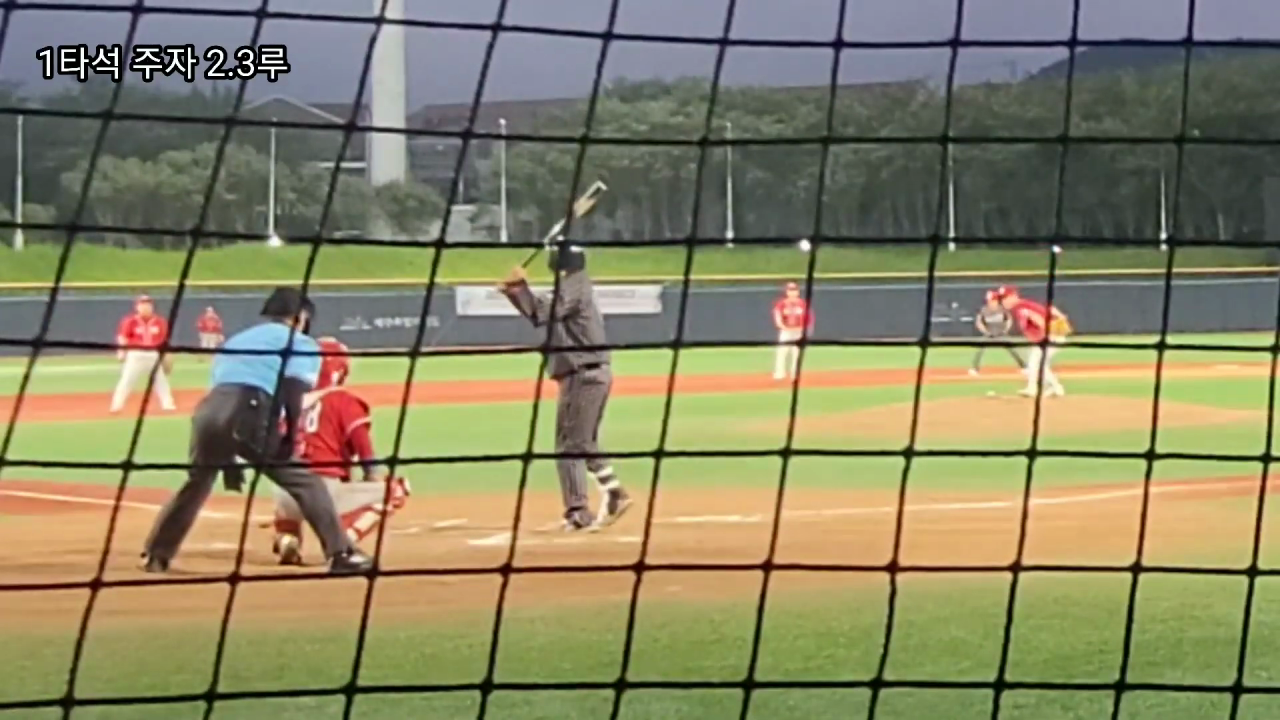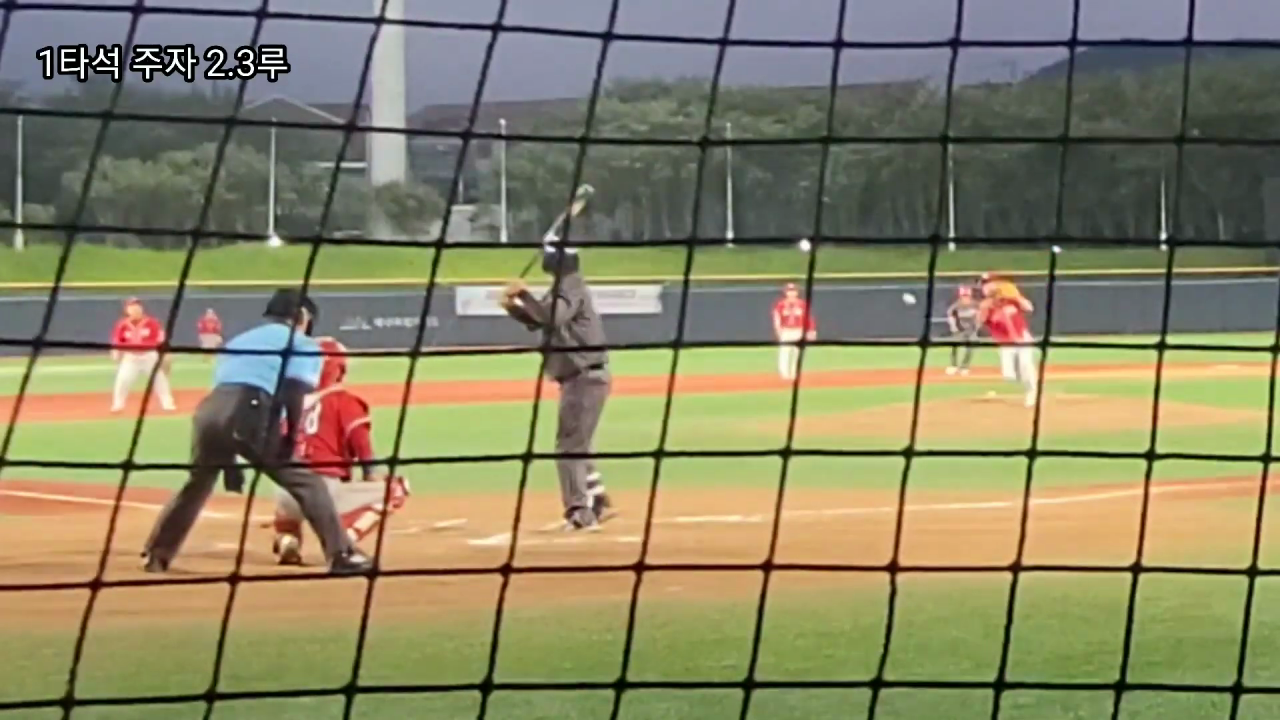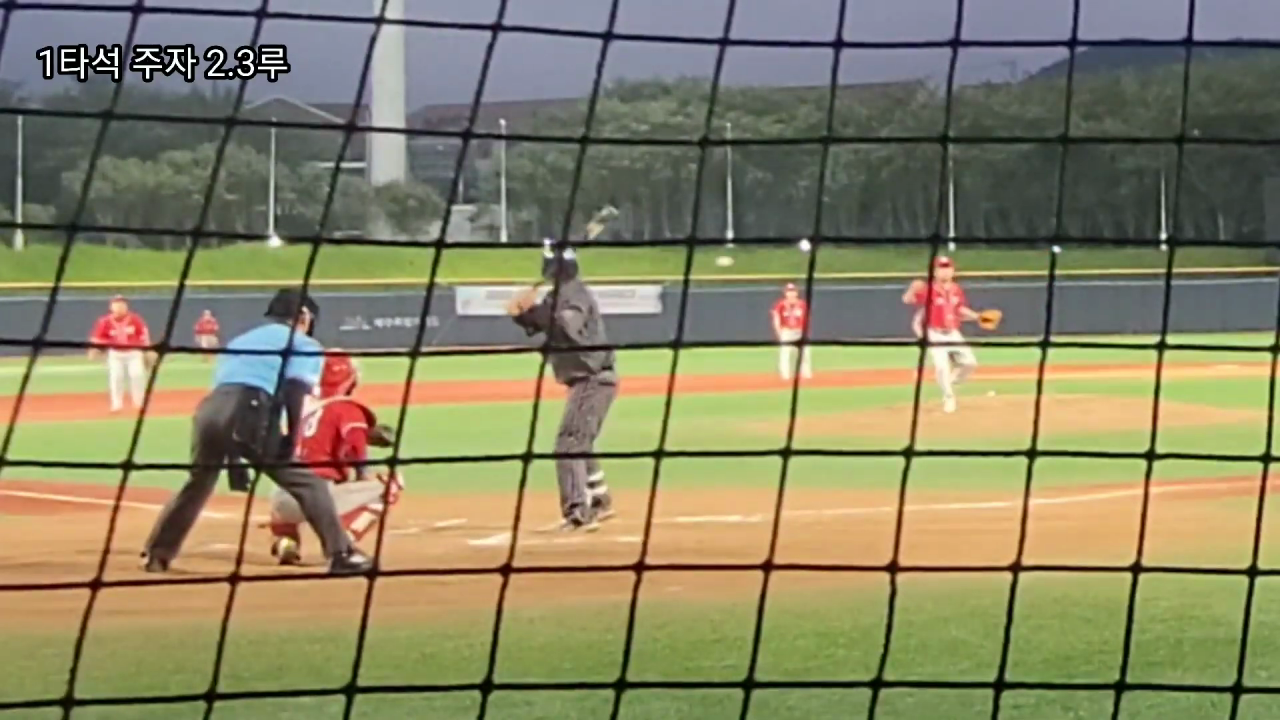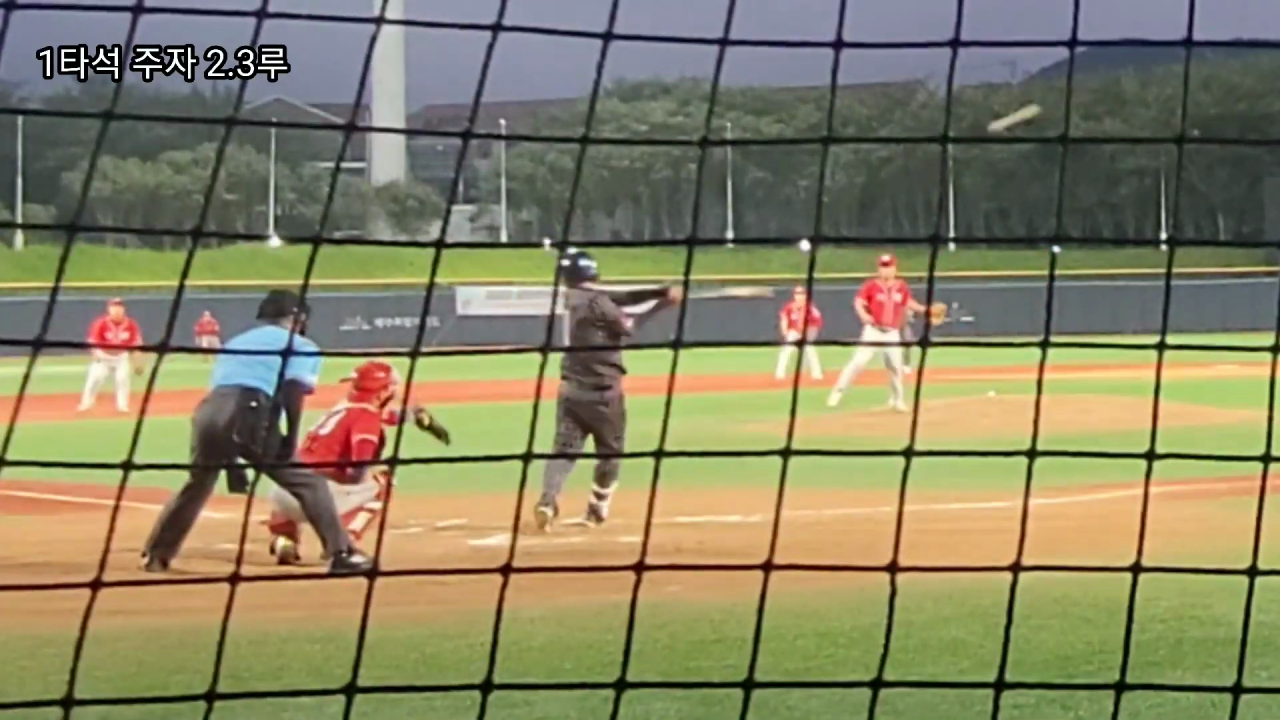
dt=0.4s
person 1, frame 1
left shoulder: (572, 287)
right shoulder: (575, 284)
left elbow: (540, 313)
right elbow: (542, 314)
left wrist: (521, 283)
right wrist: (513, 293)
left hip: (582, 376)
right hip: (594, 374)
left knee: (569, 447)
right knee: (585, 442)
left ankle: (580, 514)
right ankle: (614, 495)
person 1, frame 2
left shoulder: (571, 289)
right shoulder: (564, 288)
left elbow: (550, 318)
right elbow: (536, 320)
left wrist: (523, 294)
right wrist: (513, 305)
left hip: (584, 378)
right hip: (585, 377)
left knee: (569, 447)
right knee: (574, 444)
left ankle: (580, 515)
right ankle: (598, 501)
person 1, frame 3
left shoulder: (574, 296)
right shoulder: (557, 296)
left elbow: (565, 331)
right elbow: (538, 327)
left wrist: (531, 309)
right wrist: (524, 310)
left hip: (593, 381)
right hip: (601, 380)
left knee: (568, 448)
right knee: (581, 445)
left ankle: (579, 513)
right ankle: (599, 502)
person 1, frame 4
left shoulder: (577, 298)
right shoulder: (593, 301)
left elbow: (621, 299)
right elbow: (626, 327)
left wrist: (663, 293)
right wrist: (665, 300)
left hip: (571, 390)
right hip: (601, 393)
left knee: (565, 452)
right knee: (610, 453)
left ankle: (547, 504)
right ankle: (596, 510)
person 2, frame 1
left shoulder: (235, 340)
right shoulder: (300, 342)
right elbow: (292, 386)
left wrist: (229, 459)
right wrist: (291, 433)
left hip: (209, 410)
right hip: (249, 412)
left knee: (196, 484)
right knee: (305, 482)
left ankle: (155, 555)
right ankle: (341, 554)
person 2, frame 2
left shoulder: (238, 340)
right shoulder: (301, 343)
right elbow: (294, 387)
left wrist: (229, 460)
right wrist: (292, 433)
left hip: (210, 410)
right hip: (250, 412)
left knee: (197, 484)
right knee: (306, 482)
left ankle: (156, 554)
right ankle: (341, 554)
person 2, frame 3
left shoulder: (240, 340)
right shoulder: (304, 344)
right elbow: (294, 387)
left wrist: (234, 458)
right wrist: (292, 434)
left hip: (210, 410)
right hip: (250, 413)
left knee: (197, 484)
right knee: (307, 482)
left ankle: (155, 555)
right ankle: (341, 554)
person 2, frame 4
left shoulder: (234, 342)
right shoulder: (298, 344)
right elbow: (293, 391)
left wrist: (231, 459)
right wrist: (292, 436)
left hip: (208, 413)
right hip: (250, 414)
left knee: (197, 485)
right knee: (308, 482)
left ankle: (155, 554)
right ankle: (342, 554)
person 3, frame 1
right shoulder: (343, 399)
right elbow: (360, 439)
right wrist: (372, 475)
left hip: (287, 496)
right hip: (324, 491)
right knee: (395, 490)
left ankle: (287, 539)
person 3, frame 2
right shoulder: (343, 400)
right elbow: (360, 439)
right wrist: (371, 475)
left hip: (289, 497)
right hip: (326, 492)
right knee: (394, 489)
left ankle: (287, 539)
person 3, frame 3
left shoulder: (307, 405)
right shoulder: (348, 408)
right elbow: (356, 443)
right wrist: (364, 477)
left hip: (285, 497)
right knee: (390, 485)
left ankle: (286, 542)
person 3, frame 4
left shoulder: (345, 406)
right shoulder: (367, 416)
right elbow: (359, 462)
left wrist: (417, 413)
left hip: (283, 491)
right knee: (383, 482)
left ankle: (284, 540)
